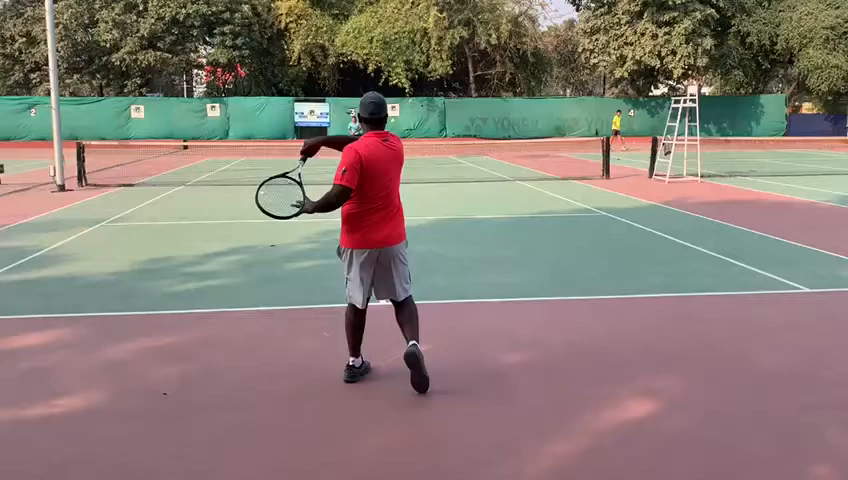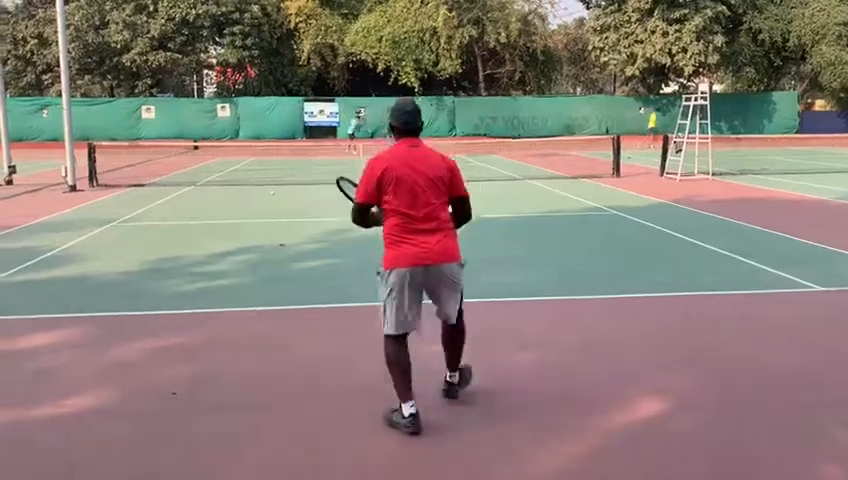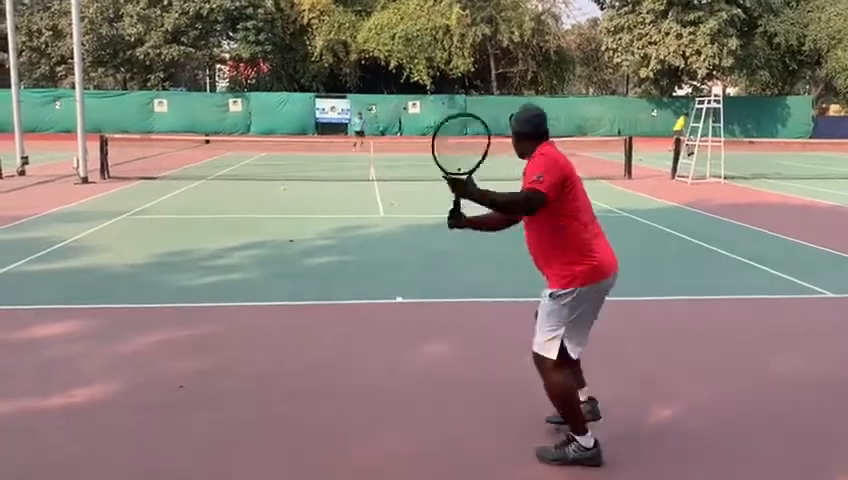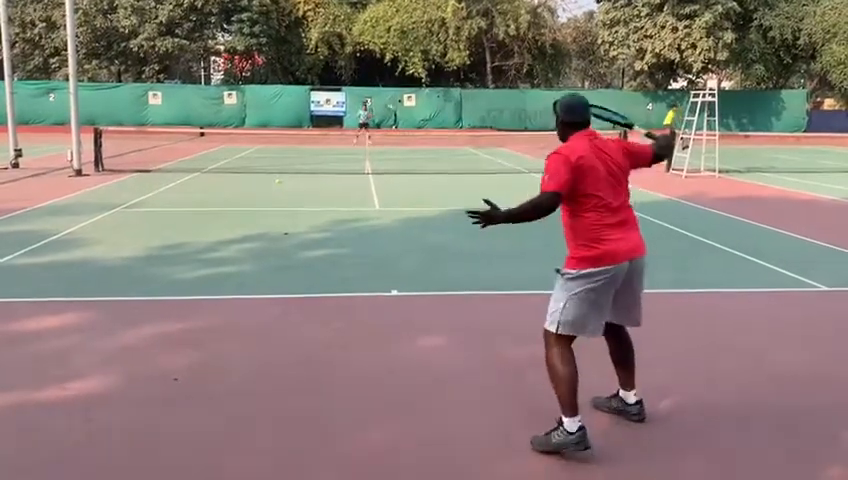
dt=1s
person 1, frame 1
left shoulder: (355, 152)
right shoulder: (396, 144)
left elbow: (338, 197)
left wrist: (312, 206)
right wrist: (322, 139)
left hip: (359, 242)
right hip: (393, 239)
left knee: (356, 303)
right knee: (403, 299)
left ankle: (354, 363)
right ankle: (413, 345)
person 1, frame 2
left shoulder: (379, 164)
right shoulder: (444, 163)
left elbow: (359, 217)
right elbow: (464, 214)
left hip: (401, 261)
right hip: (444, 257)
left knee: (395, 336)
right knee: (453, 316)
left ankle: (407, 411)
right ankle: (454, 378)
person 1, frame 3
left shoulder: (547, 163)
right shoulder: (543, 165)
left elbow: (526, 205)
right elbow: (506, 217)
left wrist: (472, 192)
right wrist: (466, 221)
left hip: (578, 276)
right hip: (590, 269)
left knee: (547, 359)
right knee: (558, 338)
left ankle: (583, 442)
right ankle: (582, 399)
person 1, frame 4
left shoulder: (564, 157)
right shoulder: (618, 147)
left elbow: (545, 204)
right elbow: (662, 152)
left wrist: (498, 217)
right wrist: (663, 139)
left hip: (593, 262)
right hip: (632, 254)
left knee: (557, 340)
right knee: (614, 325)
left ankle: (571, 428)
right ankle: (629, 398)
